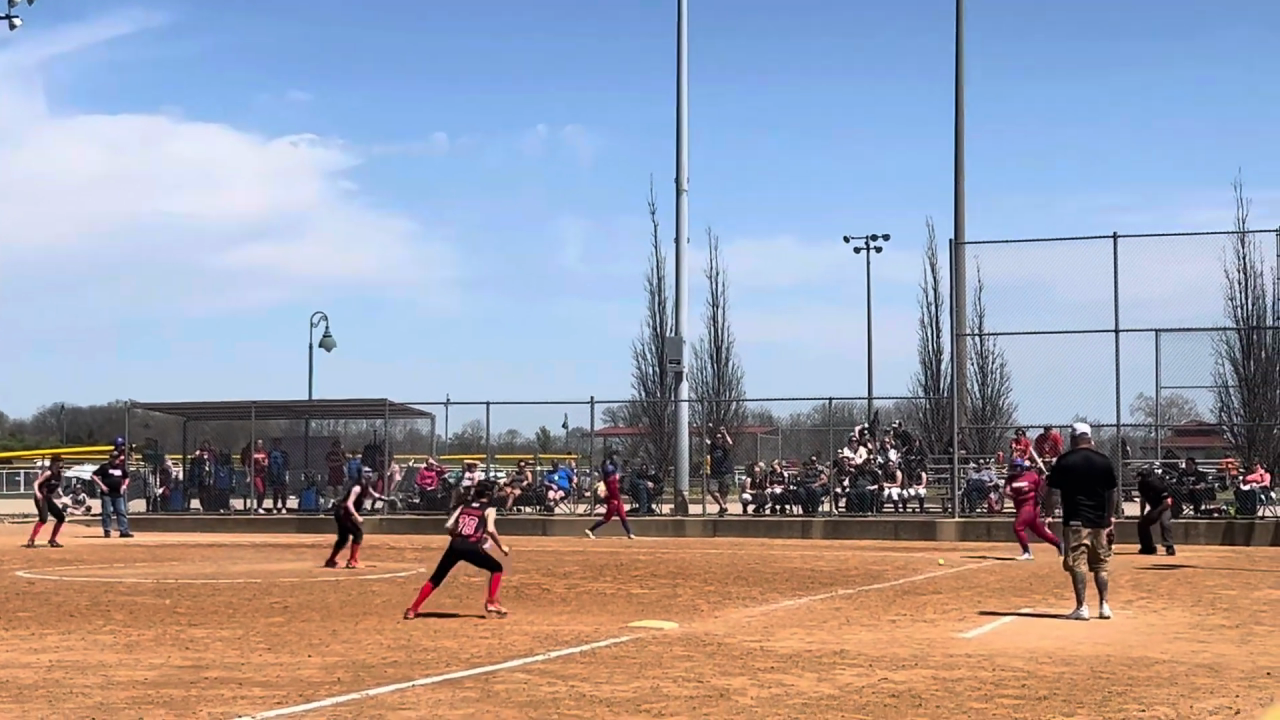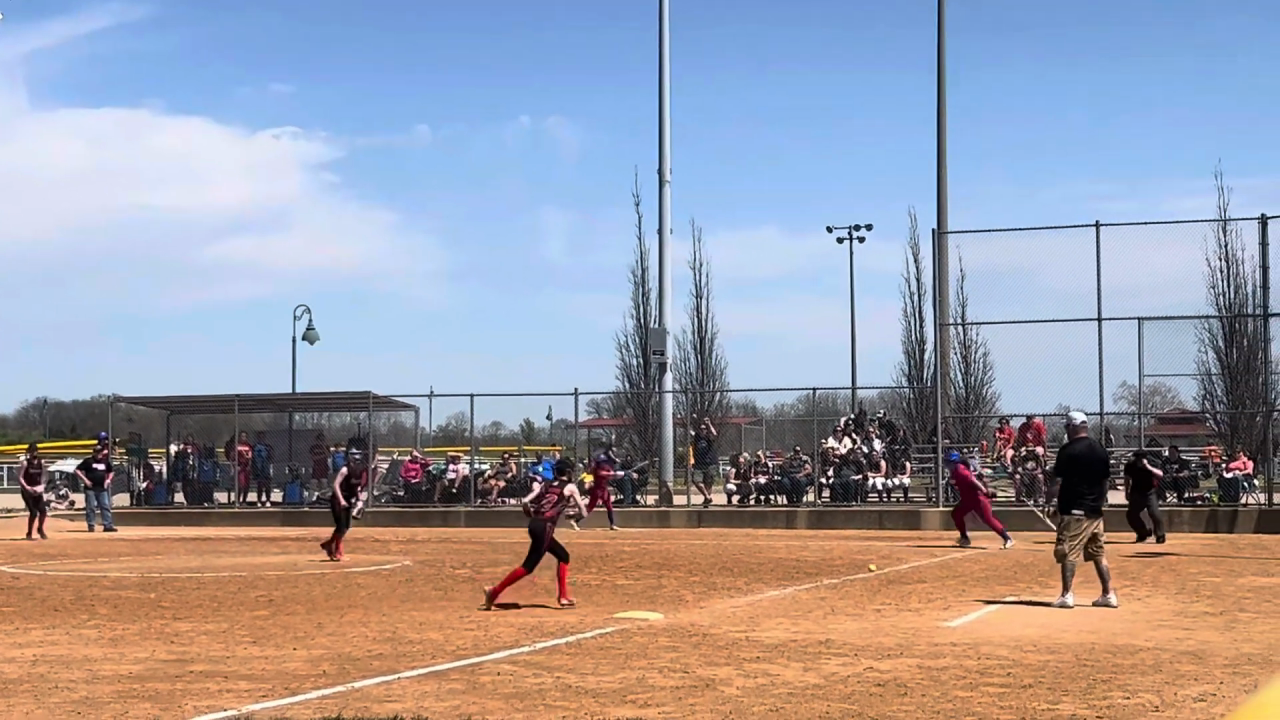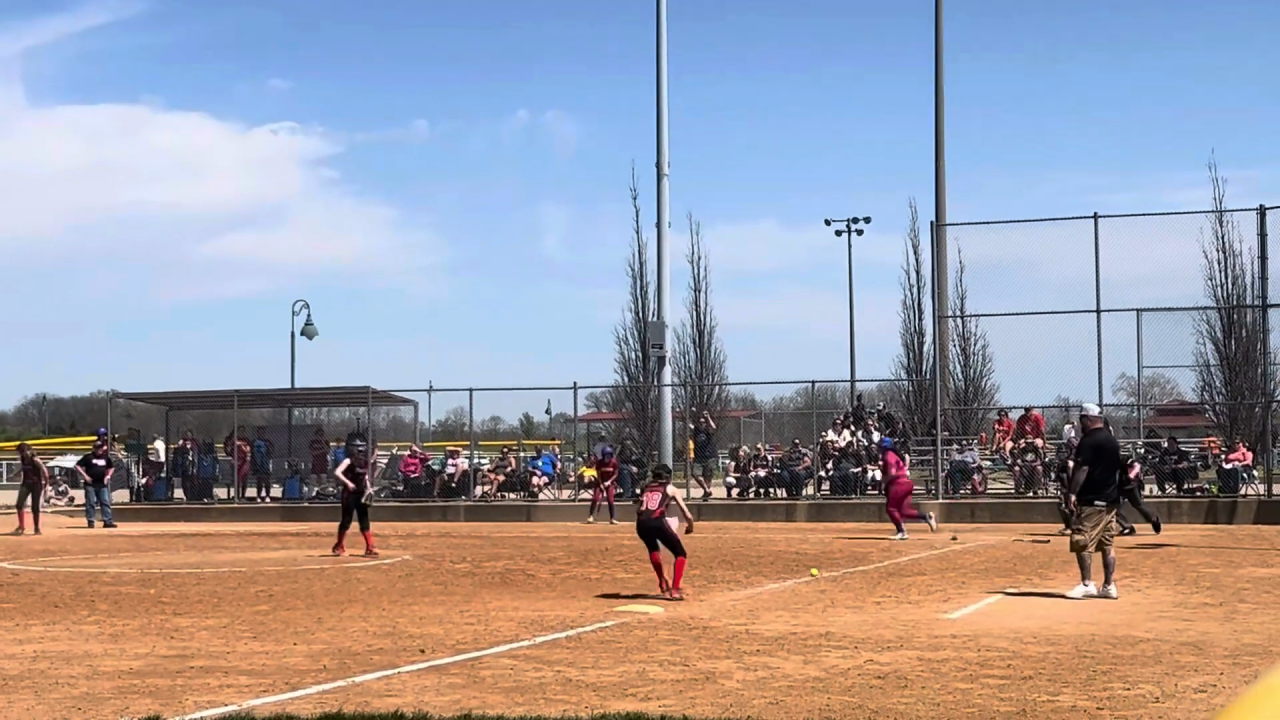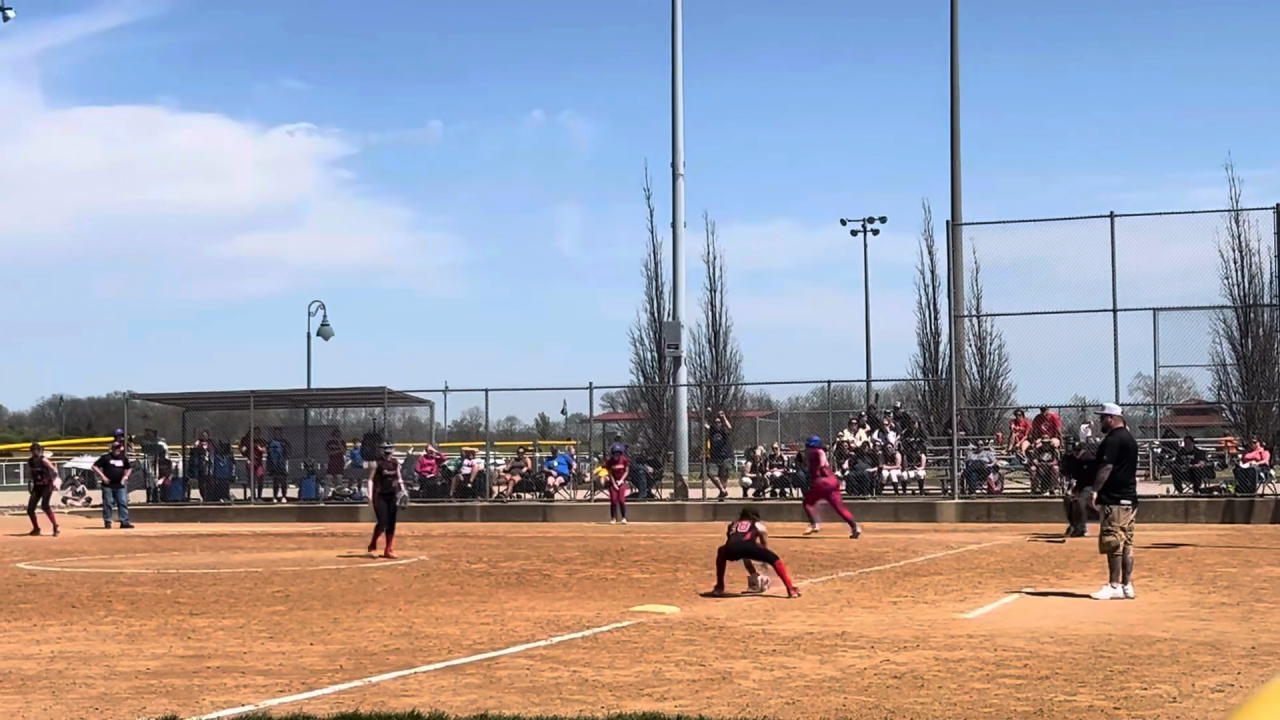
dt=0.4s
person 1, frame 1
left shoulder: (1065, 461)
right shoulder: (1104, 460)
left elbow: (1054, 491)
right elbow: (1112, 492)
right wrist: (1110, 515)
left hip: (1075, 521)
right hip: (1099, 521)
left knee: (1077, 565)
right knee: (1101, 565)
left ankle: (1081, 608)
right ankle: (1104, 606)
person 1, frame 2
left shoulder: (1068, 450)
right shoulder: (1101, 449)
left elbow: (1058, 480)
right elbow: (1106, 480)
left hip: (1074, 510)
right hip: (1095, 510)
left knee: (1067, 552)
right knee: (1098, 554)
left ankle: (1066, 595)
right ankle: (1108, 595)
person 1, frame 3
left shoulder: (1089, 439)
right shoulder: (1112, 440)
left elbow: (1082, 469)
left wrist: (1072, 493)
left hip: (1091, 500)
right hip: (1110, 499)
left knee: (1082, 542)
right knee: (1107, 544)
left ankle: (1087, 584)
right ankle: (1109, 586)
person 1, frame 4
left shoulder: (1113, 438)
right shoulder: (1129, 438)
left elbow: (1106, 467)
left wrist: (1094, 490)
left hip: (1114, 499)
right hip: (1128, 497)
left knee: (1113, 543)
right knee: (1126, 544)
left ankle: (1114, 586)
right ankle: (1126, 586)
